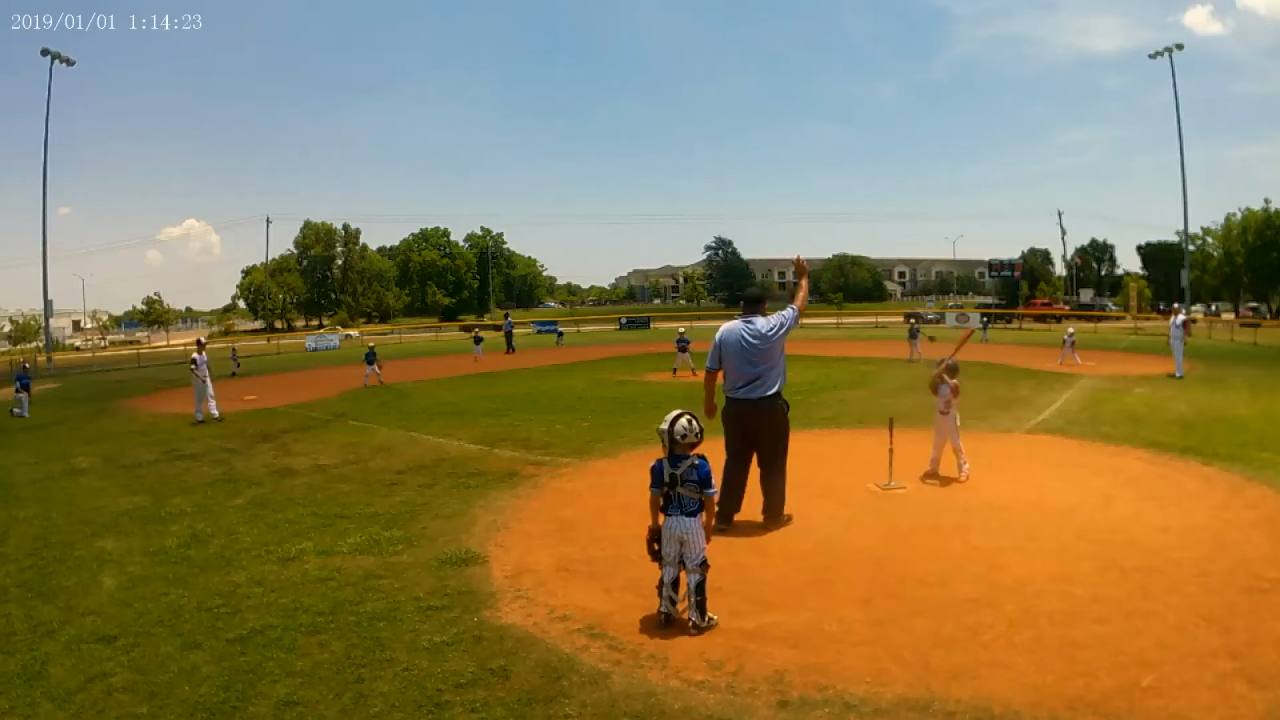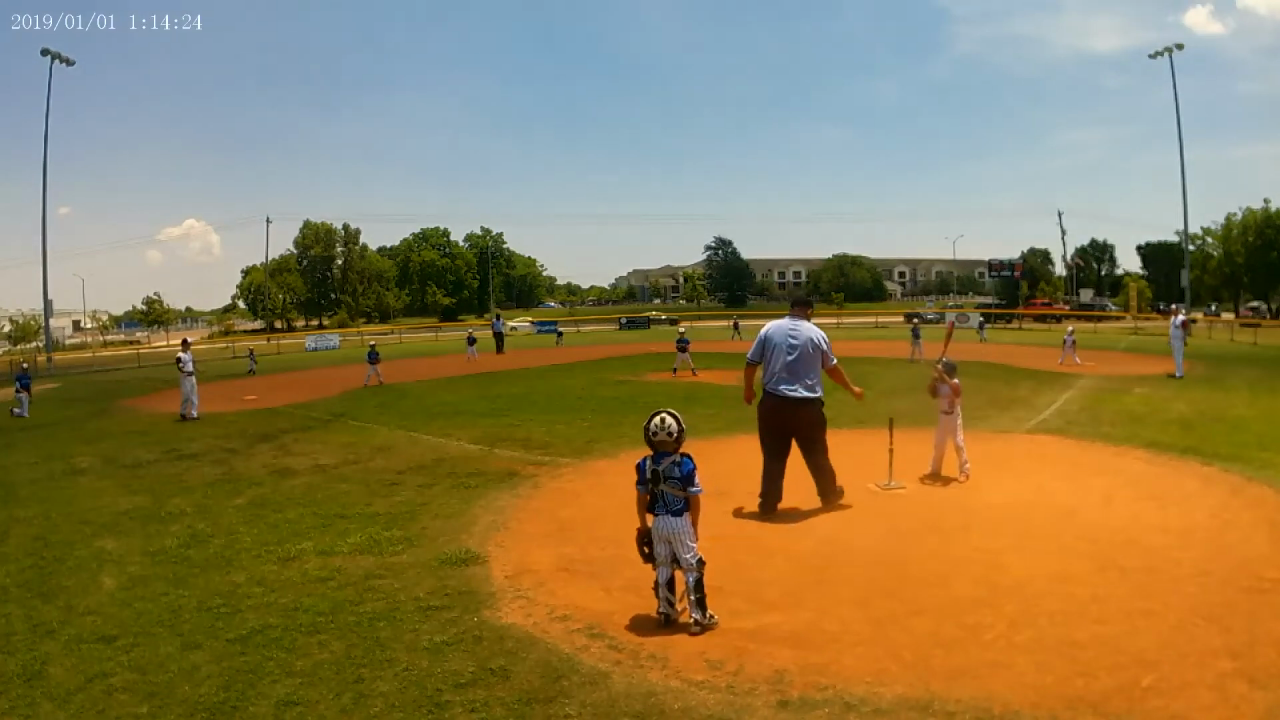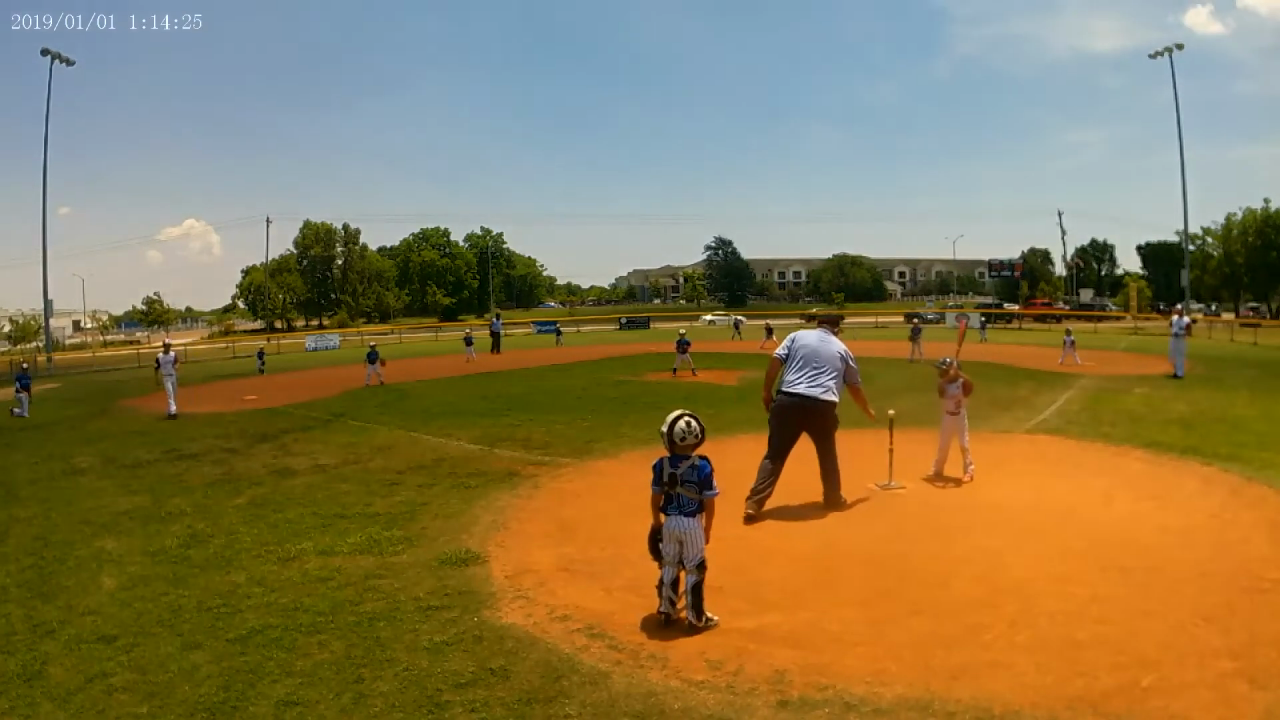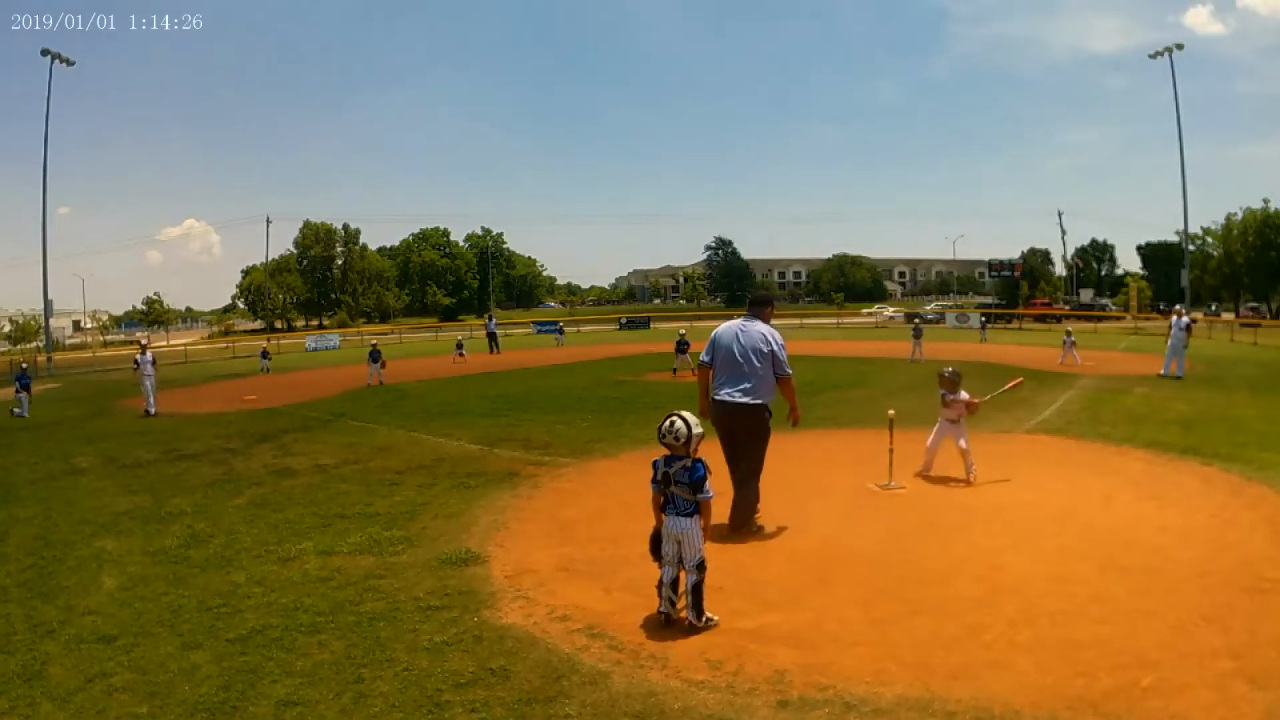
dt=1s
person 1, frame 1
left shoulder: (725, 331)
right shoulder: (774, 326)
left elbow: (711, 371)
right elbow: (800, 304)
left wrist: (709, 401)
right wrist: (802, 275)
left hip: (735, 407)
right hip: (769, 406)
left knee: (735, 462)
right knee: (773, 463)
left ankle: (724, 516)
right ankle: (773, 516)
person 1, frame 2
left shoulder: (770, 329)
right shoulder: (816, 333)
left elbow: (751, 363)
right elbow: (832, 369)
left wrist: (748, 388)
right wrist: (852, 389)
left hip: (773, 402)
right hip: (806, 404)
left knee: (773, 455)
right knee: (816, 452)
left ankle: (768, 504)
right ankle: (829, 494)
person 1, frame 3
left shoulder: (797, 336)
right shoulder: (841, 348)
left elbow: (776, 361)
right elbow: (854, 387)
left wrist: (767, 392)
right wrist: (867, 410)
left hip: (788, 401)
right hip: (821, 406)
left knee: (775, 454)
right knee: (827, 452)
left ankle: (754, 503)
right ankle: (833, 498)
person 1, frame 4
left shoulder: (722, 330)
right shoulder: (770, 335)
left elbow: (704, 367)
right elbow: (784, 378)
left wrist: (704, 399)
right wrist: (794, 407)
left hip: (721, 408)
right hip: (752, 411)
left knee: (736, 465)
right knee: (749, 468)
left ankle: (747, 512)
right ankle: (741, 523)
person 2, frame 1
left shoulder: (660, 467)
right shoulder: (701, 466)
left elbow: (654, 499)
right elbow: (709, 500)
left wrist: (654, 524)
right wrist: (708, 525)
left hip: (670, 523)
right hip: (693, 524)
left knee: (669, 568)
right knee: (696, 570)
left ankle: (666, 612)
right ankle: (698, 619)
person 2, frame 2
left shoulder: (645, 465)
right shoulder: (686, 464)
left elbow: (641, 499)
right elbow: (694, 499)
left wrist: (643, 525)
right wrist: (694, 526)
left hip: (658, 523)
right hip: (680, 522)
left knee: (663, 568)
right knee: (692, 568)
left ankle: (666, 613)
right ankle: (699, 616)
person 2, frame 3
left shoulder: (661, 465)
right shoulder: (702, 466)
left elbow: (655, 498)
right elbow: (709, 502)
left wrist: (656, 522)
right wrist: (707, 529)
left hip: (670, 522)
right hip: (692, 523)
left knee: (669, 567)
right knee: (695, 570)
left ankle: (666, 611)
right ankle: (696, 617)
person 2, frame 4
left shoulder: (660, 464)
right shoulder: (697, 468)
left elbow: (655, 499)
right elbow: (705, 504)
left wrist: (659, 524)
right wrist: (706, 528)
left hip: (669, 523)
right hip: (690, 524)
left knee: (668, 567)
right knee: (694, 570)
left ankle: (666, 611)
right ankle: (696, 617)
